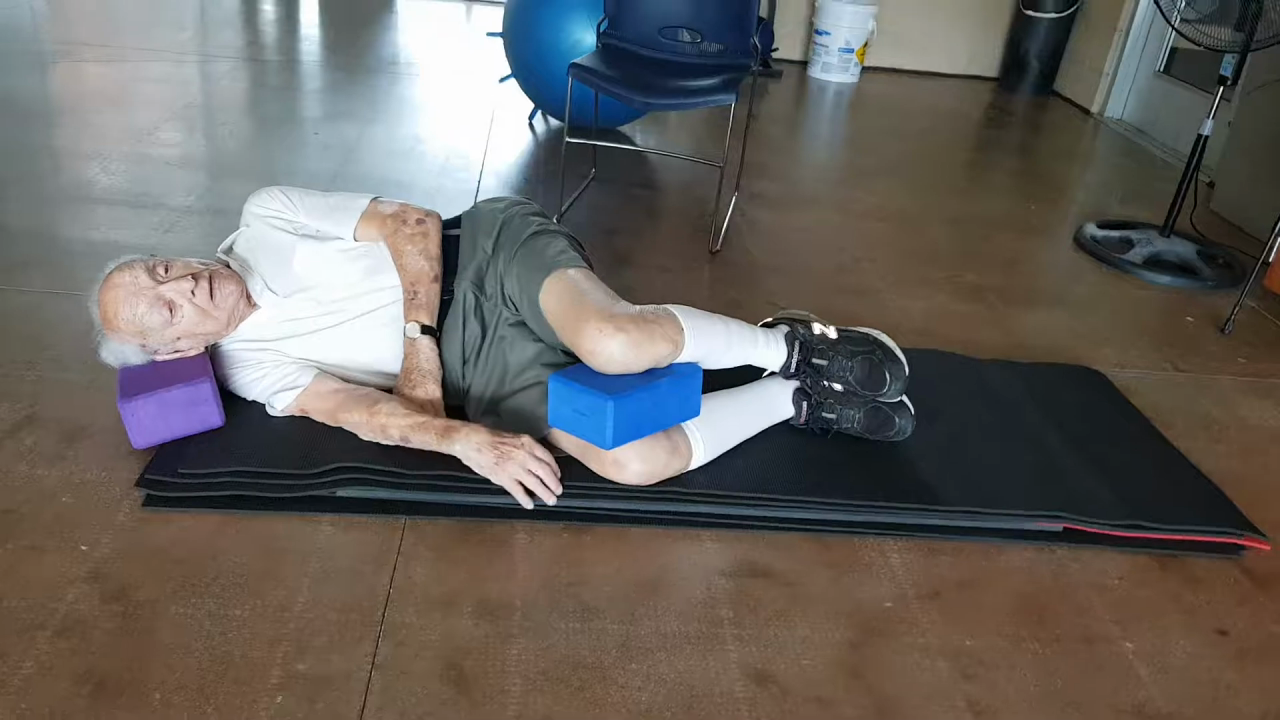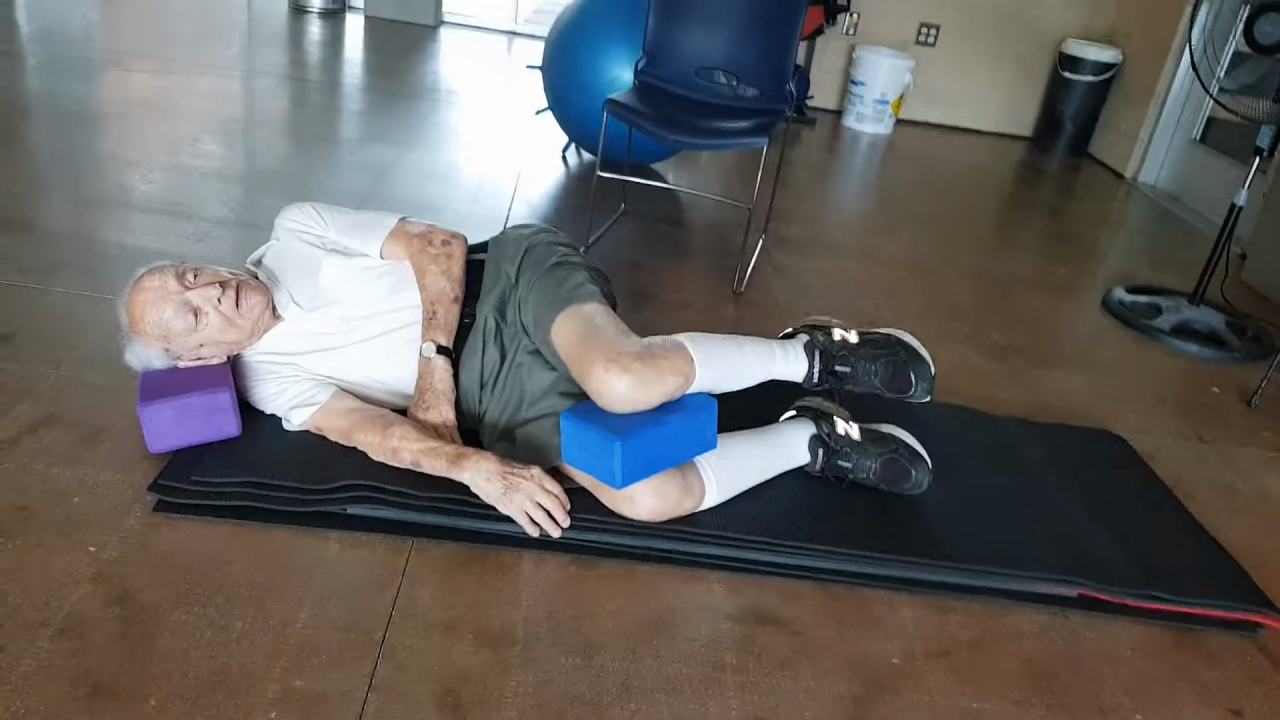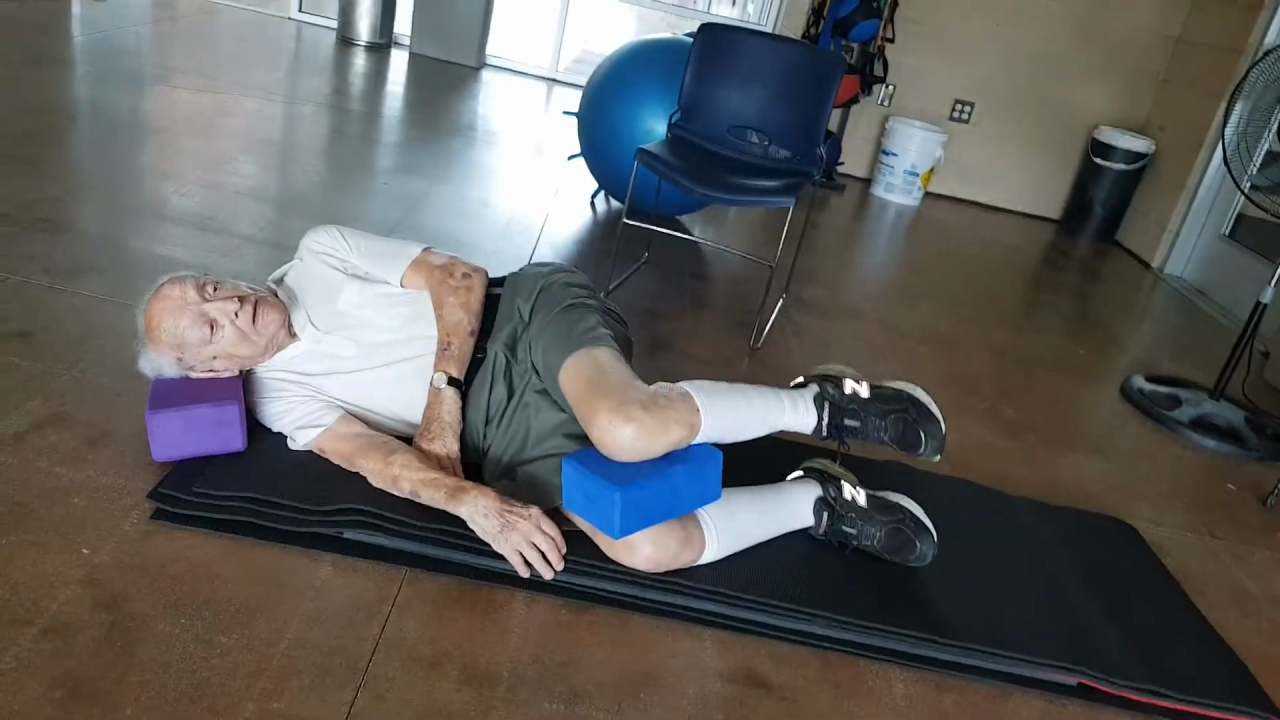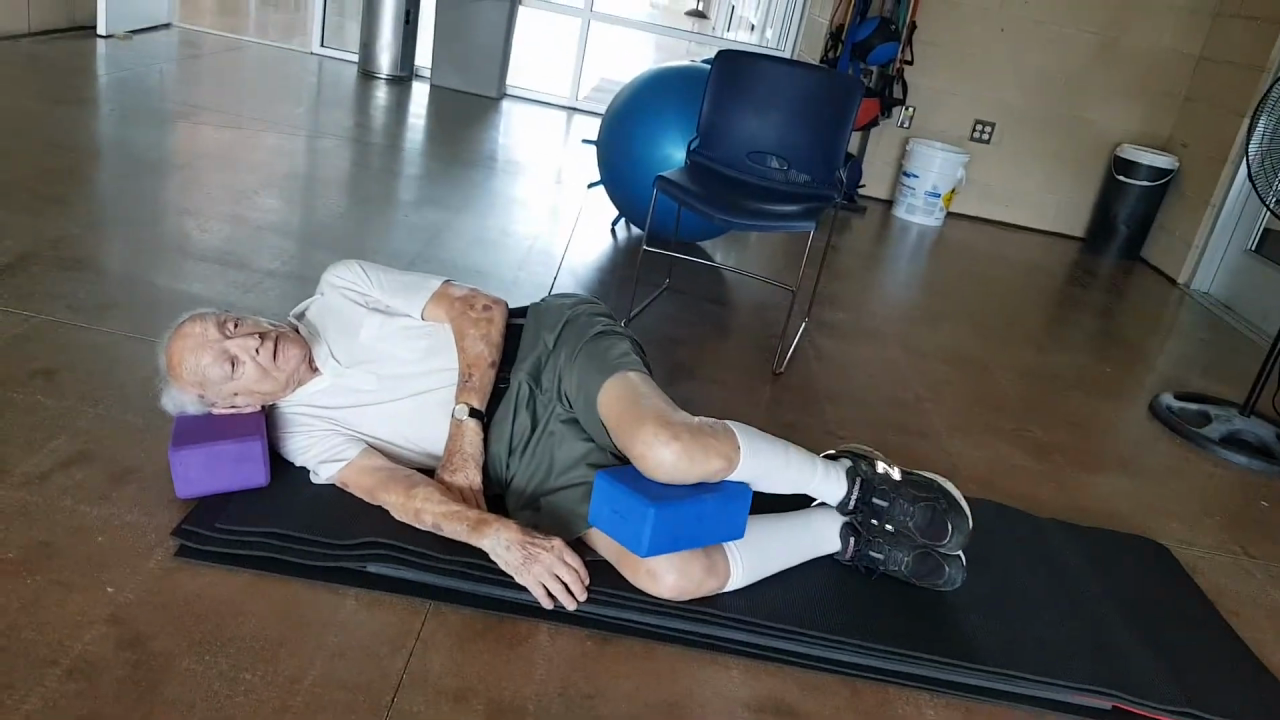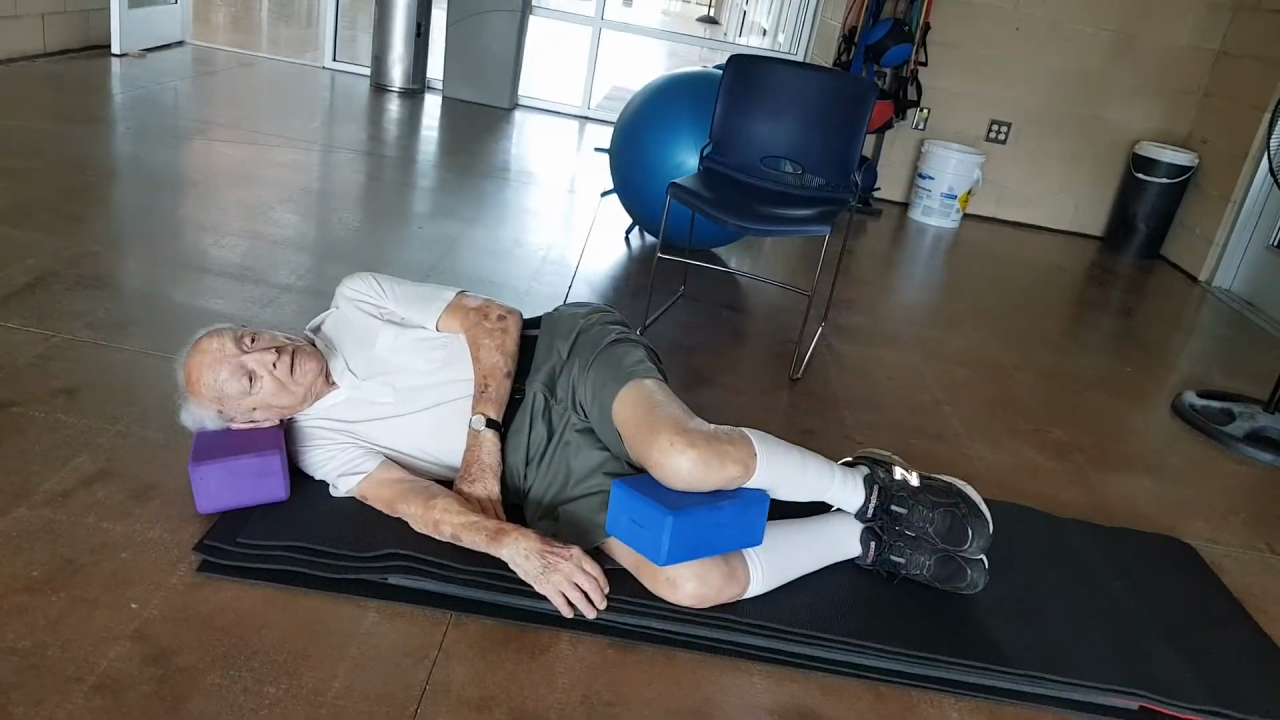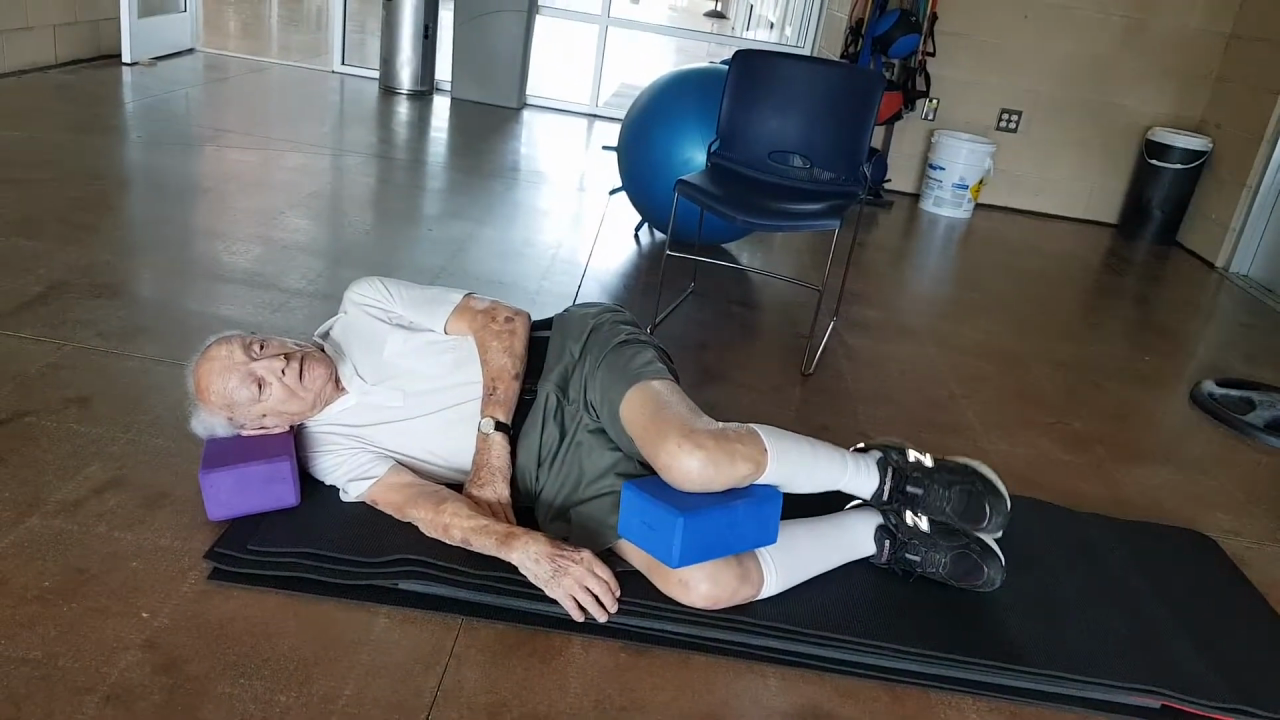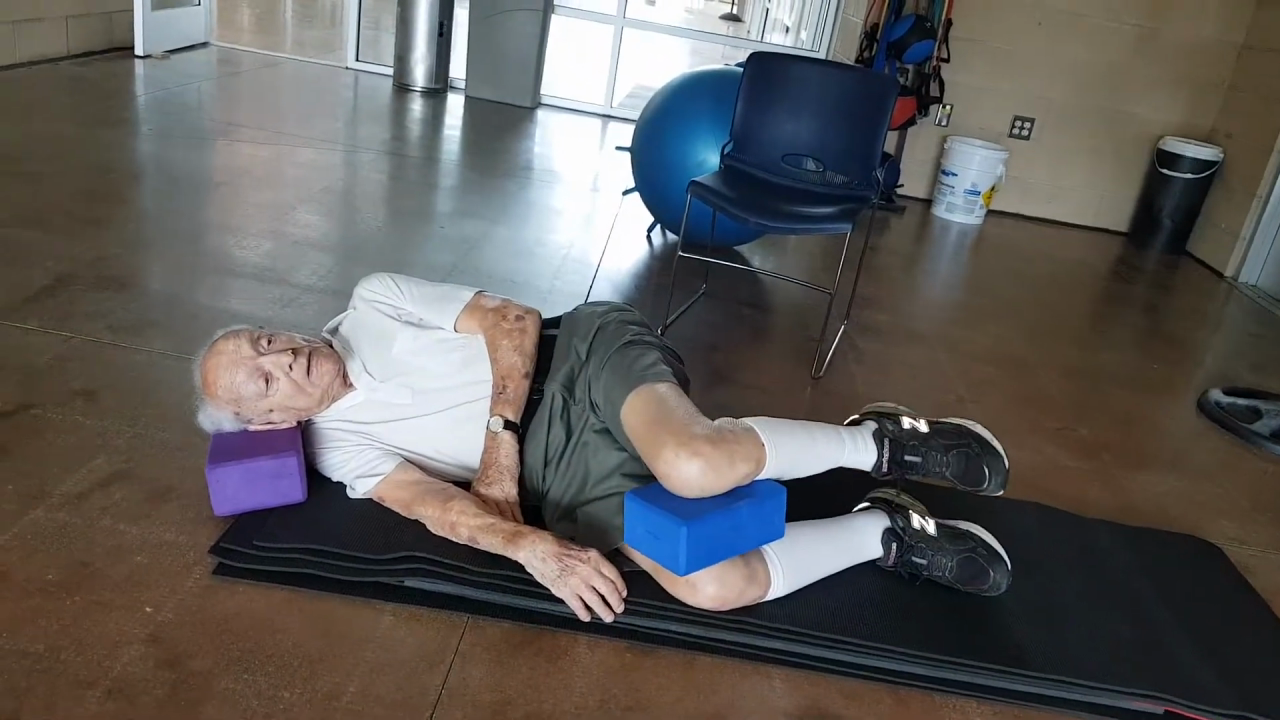
dt=0.5s
person 1, frame 1
left shoulder: (265, 217)
right shoulder: (248, 370)
left elbow: (413, 225)
right elbow: (360, 411)
left wrist: (416, 339)
right wrist: (463, 438)
right hip: (479, 364)
left knee: (613, 341)
right knee: (634, 460)
left ankle: (786, 346)
right ankle: (794, 399)
person 1, frame 2
left shoulder: (293, 233)
right shoulder: (269, 383)
left elbow: (438, 246)
right elbow: (378, 434)
left wrist: (430, 359)
right wrist: (475, 467)
right hip: (499, 397)
left knee: (621, 380)
right knee: (648, 496)
left ankle: (808, 355)
right ankle: (812, 443)
person 1, frame 3
left shoulder: (319, 253)
right shoulder: (280, 401)
left elbow: (460, 279)
right elbow: (379, 460)
left wrist: (441, 390)
right wrist: (475, 504)
right hip: (502, 433)
left knee: (628, 429)
right knee: (649, 549)
left ankle: (819, 407)
right ankle: (820, 504)
person 1, frame 4
left shoulder: (340, 287)
right shoulder: (302, 433)
left elbow: (480, 311)
right elbow: (399, 491)
left wrist: (463, 423)
right wrist: (495, 534)
right hip: (530, 462)
left knee: (668, 448)
right knee: (671, 574)
left ankle: (846, 479)
right ankle: (845, 536)
person 1, frame 5
left shoulder: (356, 299)
right shoulder: (320, 448)
left elbow: (496, 320)
right elbow: (418, 503)
left wrist: (480, 429)
right wrist: (514, 544)
right hip: (543, 471)
left knee: (683, 458)
right knee: (689, 582)
left ankle: (865, 487)
right ankle: (864, 539)
person 1, frame 6
left shoulder: (362, 305)
right shoulder: (330, 452)
left elbow: (502, 321)
right elbow: (428, 508)
left wrist: (490, 434)
right wrist: (525, 548)
right hip: (559, 472)
left knee: (692, 459)
right knee: (704, 584)
left ankle: (880, 475)
right ankle: (881, 535)
person 1, frame 7
left shoulder: (375, 299)
right shoulder: (339, 449)
left elbow: (514, 321)
right elbow: (436, 504)
left wrist: (500, 433)
right wrist: (532, 547)
right hip: (566, 471)
left knee: (691, 466)
right knee: (712, 586)
left ankle: (874, 444)
right ankle: (888, 534)
